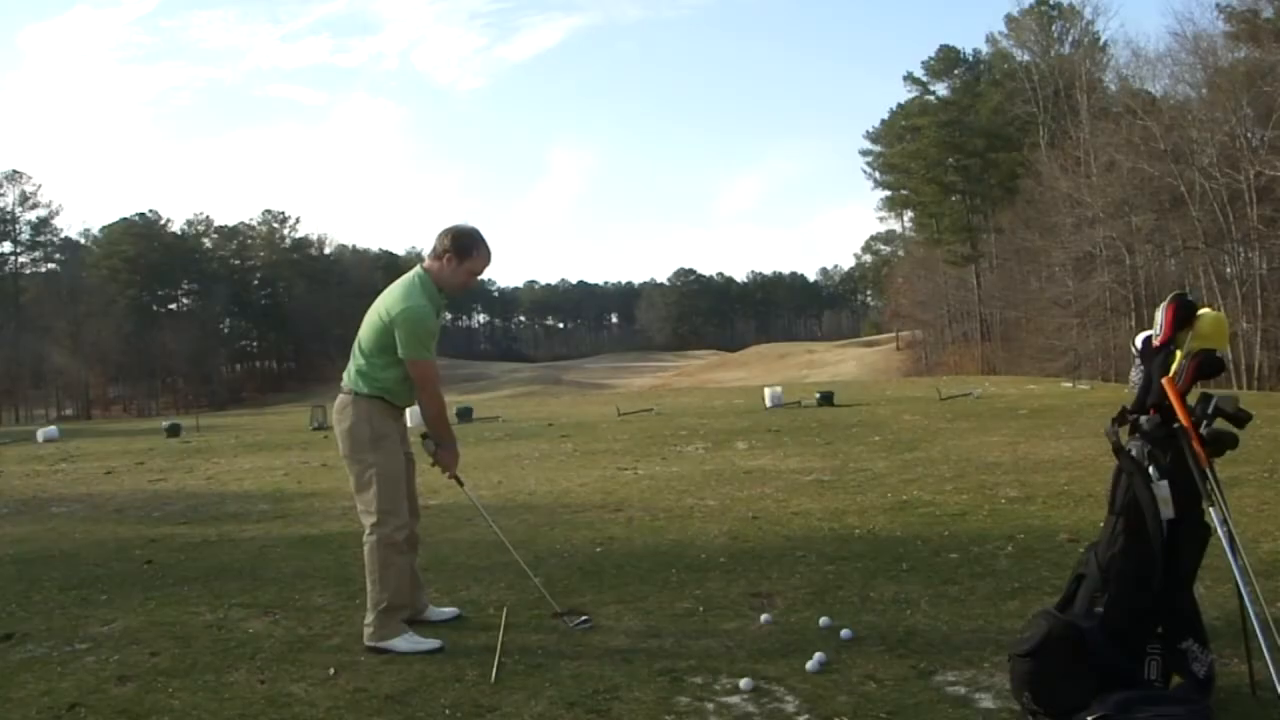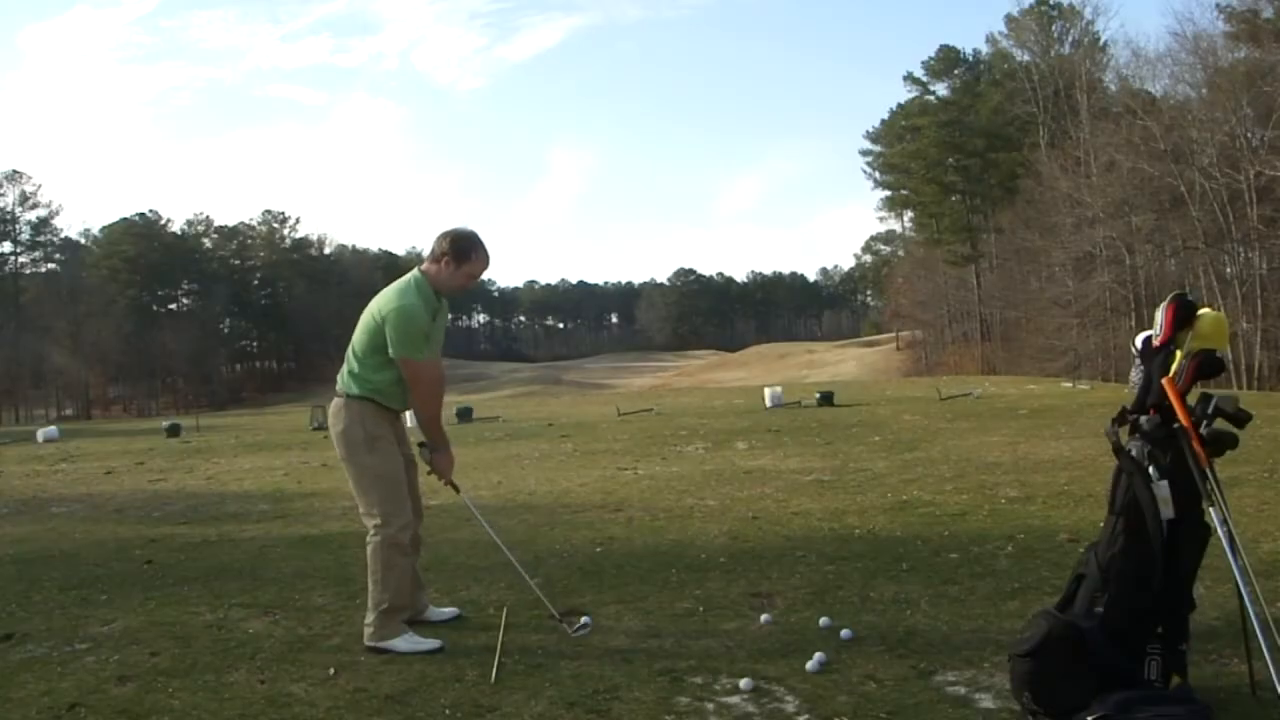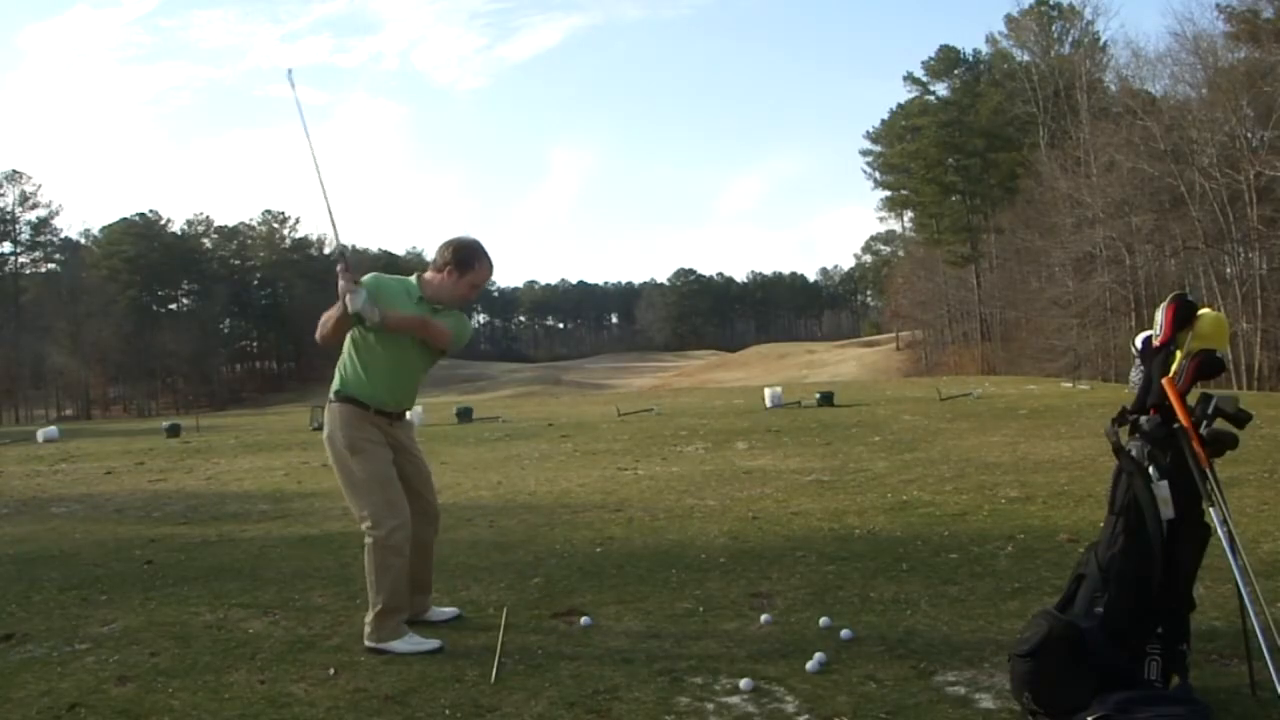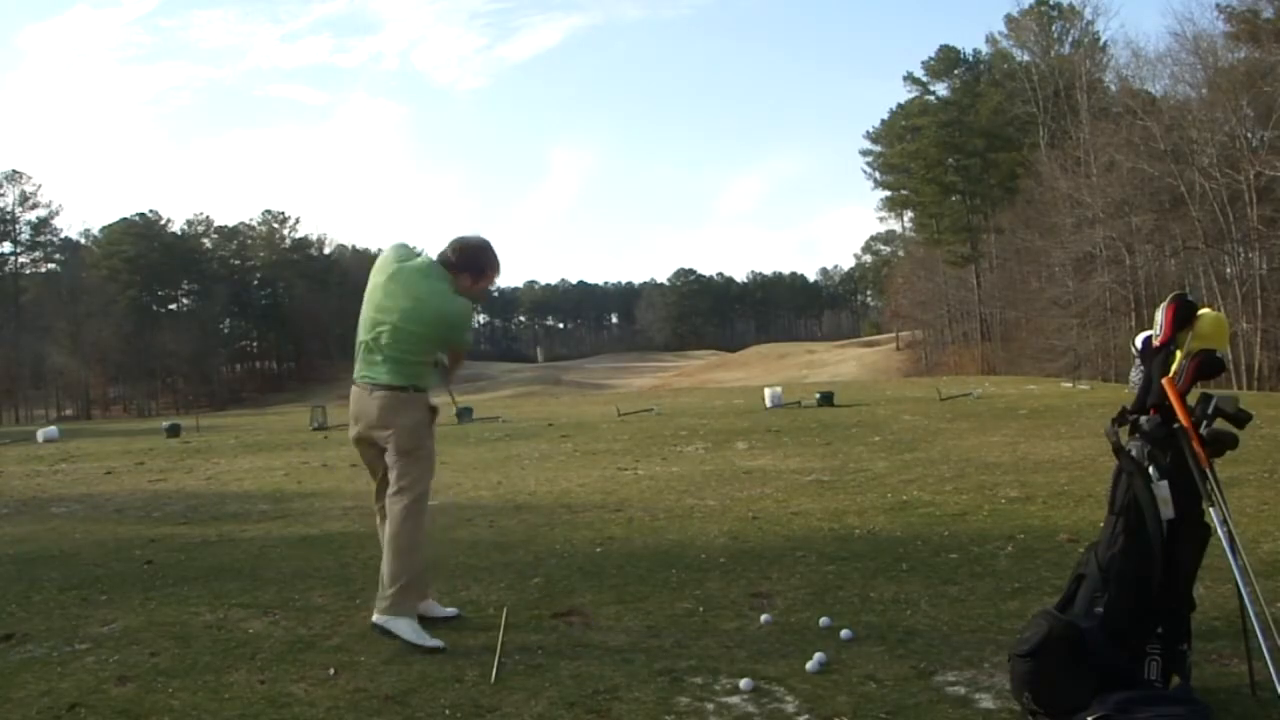
dt=0.5s
person 1, frame 1
left shoulder: (424, 293)
right shoulder: (414, 307)
left elbow: (426, 379)
right elbow: (427, 386)
left wrist: (436, 433)
right wrist: (446, 443)
left hip: (385, 412)
right hip: (366, 414)
left knee: (405, 516)
right knee: (386, 521)
left ankle: (411, 604)
right ankle: (383, 628)
person 1, frame 2
left shoulder: (434, 304)
right shoulder: (406, 307)
left elbow: (435, 377)
right elbow: (419, 388)
left wrist: (432, 440)
right wrist: (440, 447)
left hip: (385, 415)
right hip: (362, 416)
left knee: (408, 516)
right knee: (390, 522)
left ankle: (411, 604)
right ankle: (384, 628)
person 1, frame 3
left shoulder: (457, 324)
right shoulder: (377, 286)
left elbow: (422, 328)
right elbow: (325, 334)
left wrist: (377, 314)
right wrist: (347, 303)
left hip: (395, 424)
right hip: (352, 420)
left knee: (423, 515)
right knee: (389, 524)
left ankle: (415, 605)
right ankle: (384, 631)
person 1, frame 4
left shoulder: (392, 260)
right shoulder: (457, 311)
right elbow: (450, 362)
left hip: (363, 400)
right hip: (402, 405)
left knee: (391, 499)
right knee: (408, 501)
left ankle: (411, 596)
right ankle: (395, 609)
